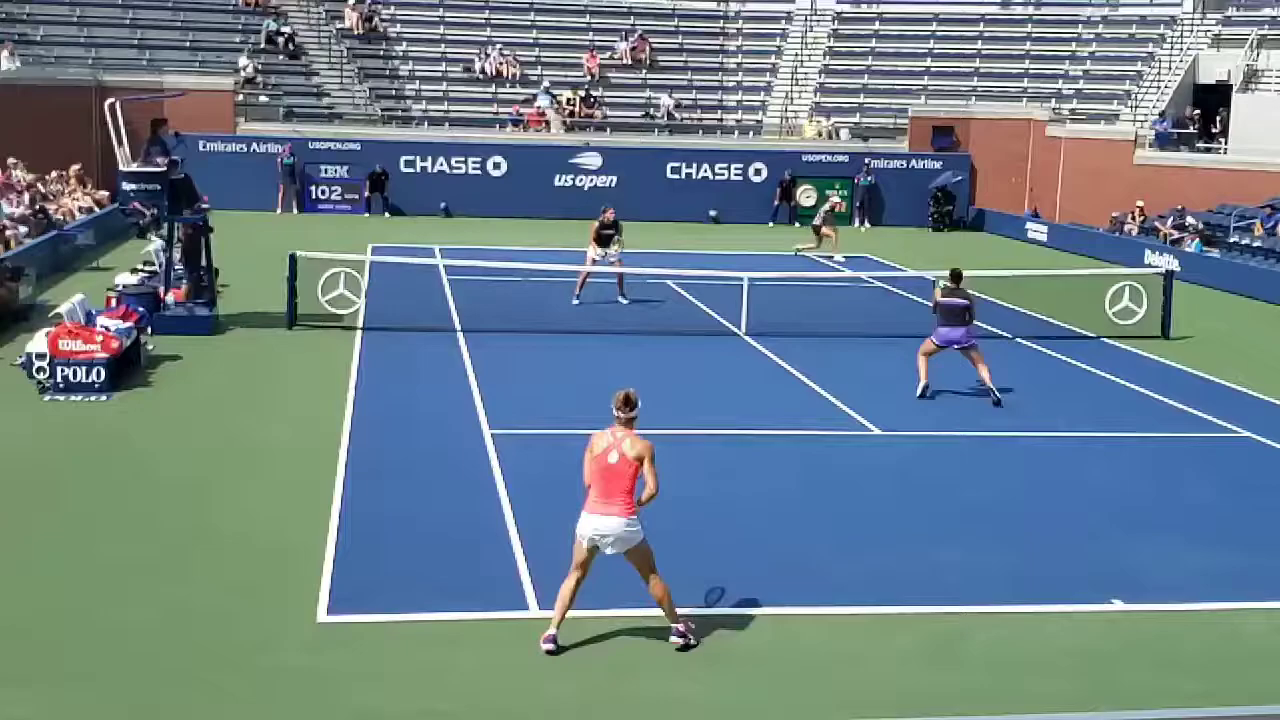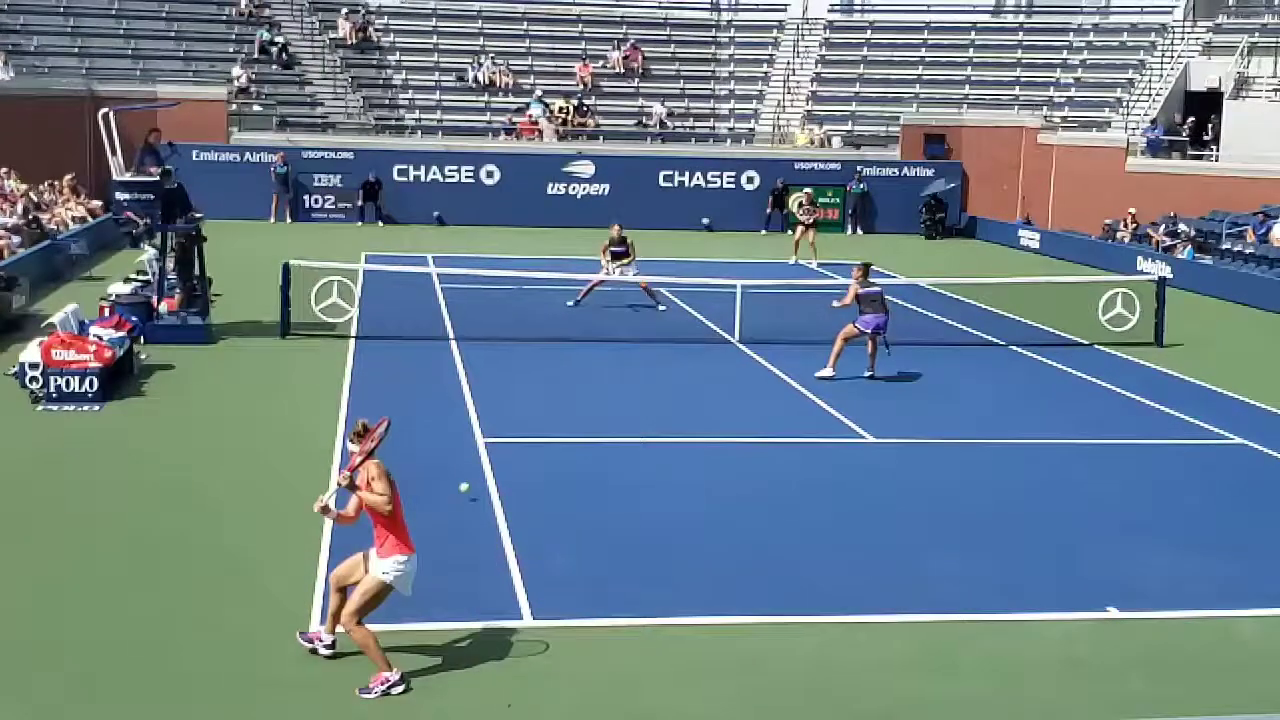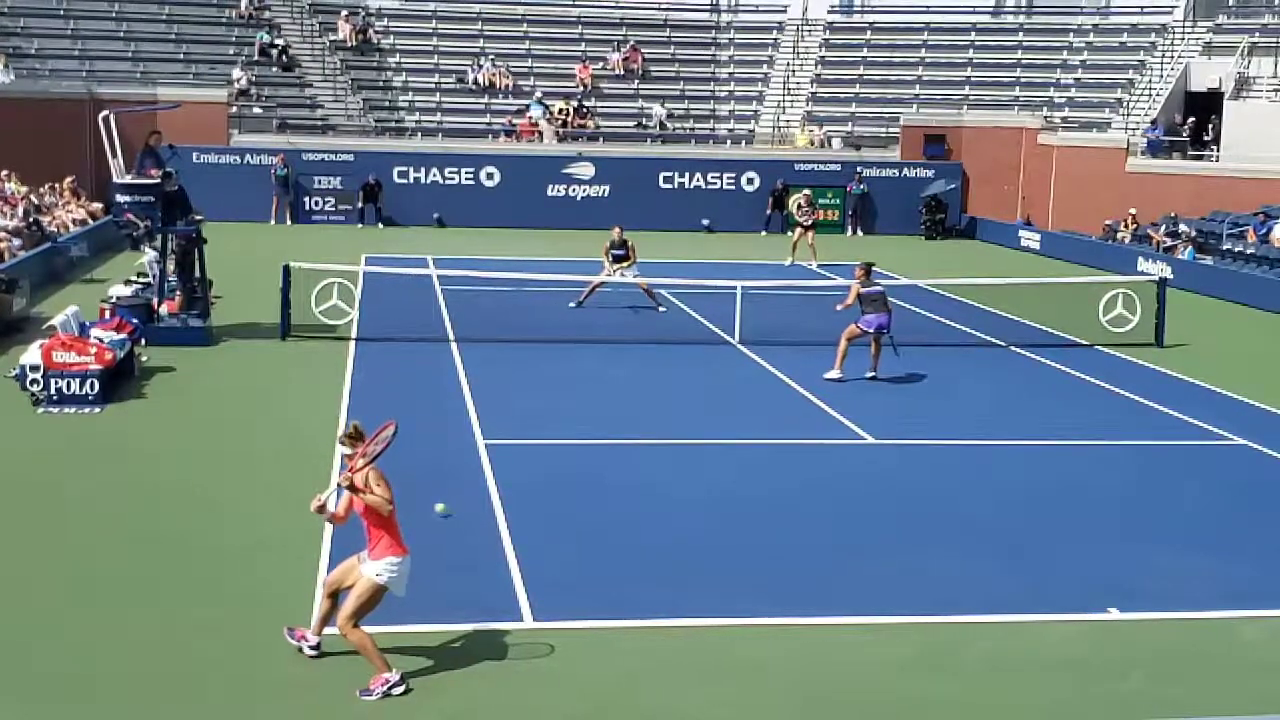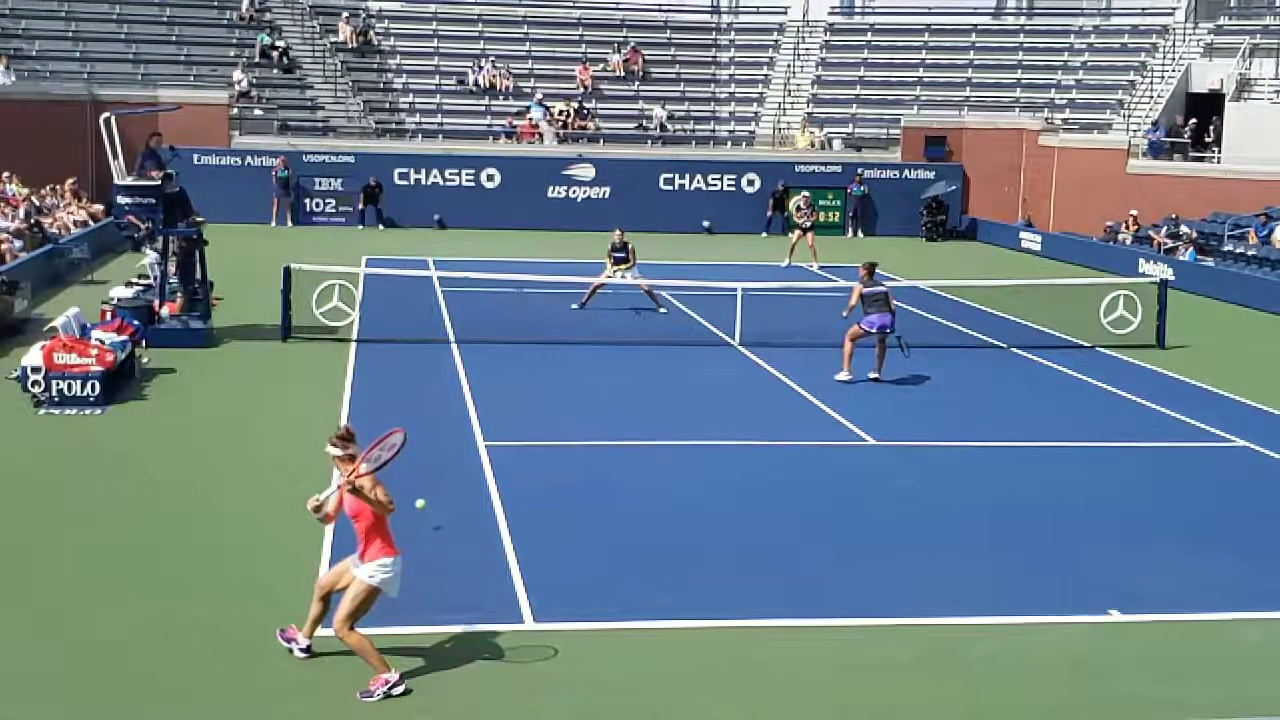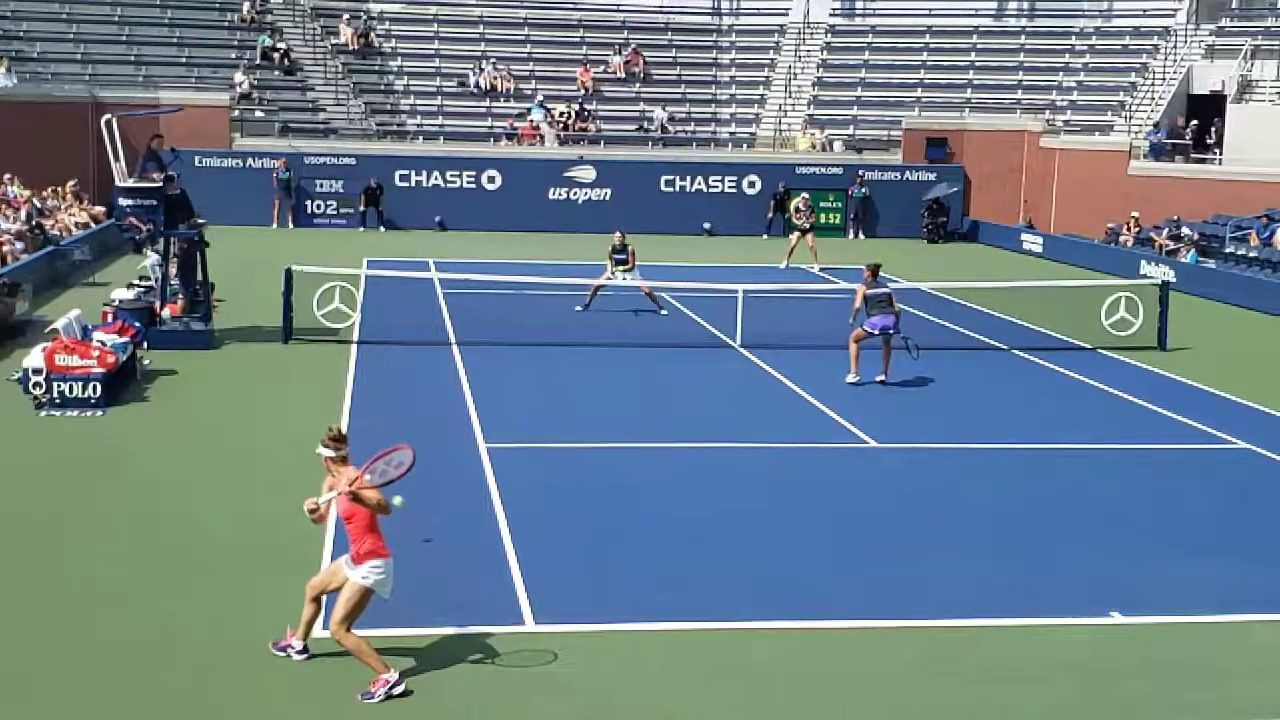
dt=1s
person 1, frame 1
left shoulder: (596, 439)
right shoulder: (643, 446)
left elbow: (588, 481)
right elbow: (652, 489)
left hip: (591, 518)
right hip: (623, 522)
left knee: (576, 574)
right knee: (651, 575)
left ankle: (551, 633)
right ankle: (677, 628)
person 1, frame 2
left shoulder: (374, 468)
right shoulder: (364, 473)
left elbow: (387, 506)
right elbow: (350, 516)
left wrist: (354, 489)
right wrist: (328, 512)
left hip: (395, 558)
right hip: (382, 553)
left knee: (349, 619)
right knee: (337, 579)
left ankle: (390, 677)
right ankle: (327, 639)
person 1, frame 3
left shoulder: (370, 473)
right shoulder: (353, 477)
left elbow: (388, 507)
right elbow: (340, 517)
left wrist: (356, 491)
right wrist: (323, 511)
left hip: (388, 560)
right hip: (374, 555)
left knee: (346, 623)
right knee: (331, 584)
left ankle: (390, 678)
right ankle: (312, 639)
person 1, frame 4
left shoulder: (362, 476)
right shoulder: (344, 479)
left elbow: (389, 508)
right elbow: (330, 518)
left wrist: (359, 494)
right wrist: (317, 511)
left hip: (379, 562)
right hip: (364, 557)
left knee: (341, 627)
right knee: (322, 587)
left ankle: (389, 679)
right ankle: (302, 641)
person 1, frame 5
left shoulder: (354, 476)
right shoulder: (332, 481)
left elbow: (385, 507)
right elbow: (320, 519)
left wrist: (358, 498)
right wrist: (312, 509)
left hip: (372, 564)
right hip: (357, 559)
left knee: (338, 630)
right knee: (313, 588)
left ankle: (389, 678)
right ankle: (298, 644)
